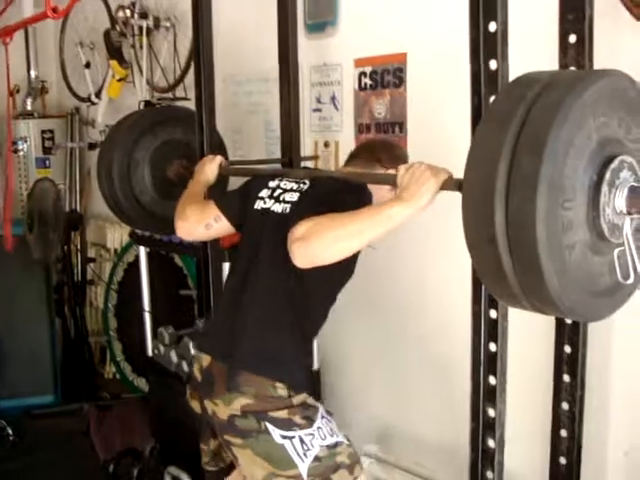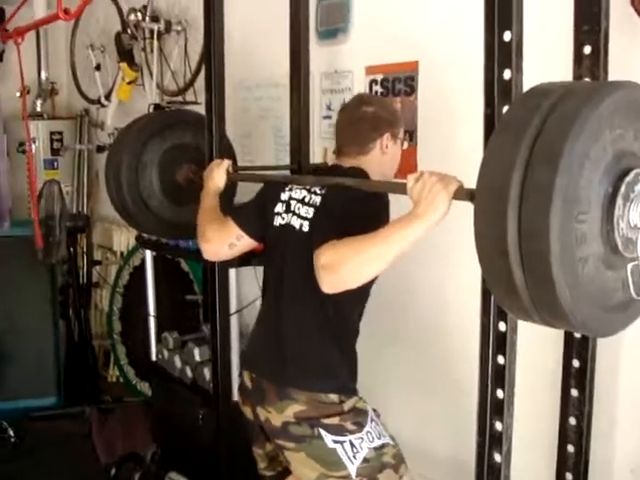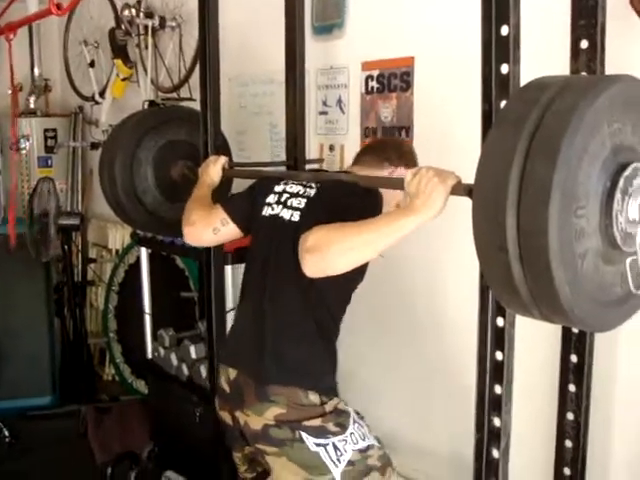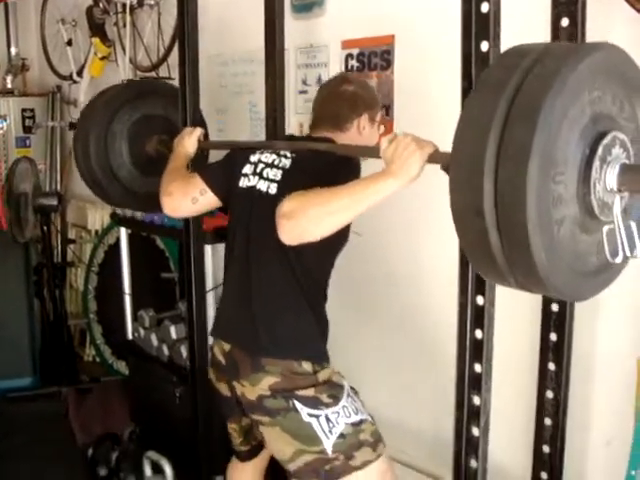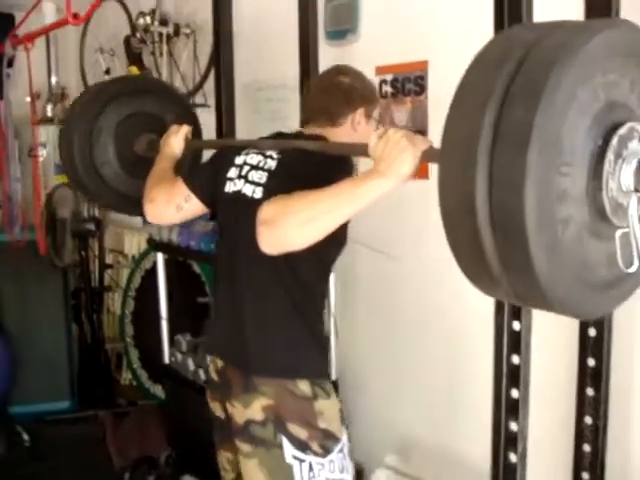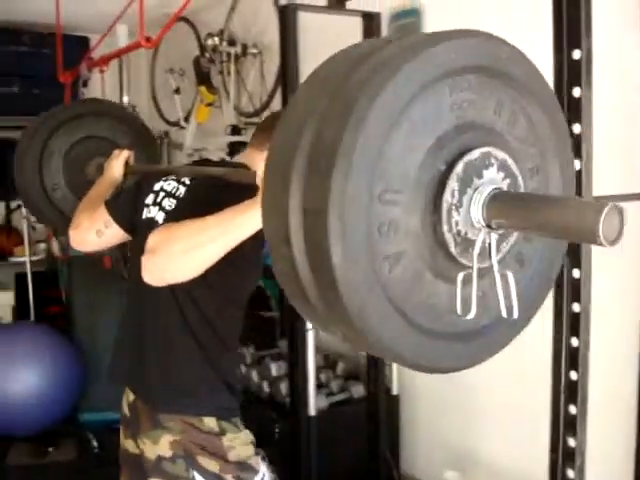
dt=0.7s
person 1, frame 1
left shoulder: (273, 183)
right shoulder: (351, 194)
left elbow: (189, 223)
right elbow: (306, 245)
left wrist: (201, 179)
right wrist: (405, 203)
left hip: (210, 373)
right hip: (263, 390)
person 1, frame 2
left shoulder: (287, 189)
right shoulder: (363, 196)
left elbow: (214, 244)
right elbow: (332, 270)
left wrist: (211, 188)
right wrist: (422, 216)
left hip: (259, 380)
right hip: (312, 397)
person 1, frame 3
left shoulder: (281, 185)
right shoulder: (361, 197)
left elbow: (197, 229)
right elbow: (317, 254)
left wrist: (207, 182)
right wrist: (415, 211)
left hip: (235, 381)
right hip: (289, 397)
person 1, frame 4
left shoulder: (254, 156)
right shoulder: (335, 165)
left elbow: (175, 199)
right elbow: (294, 221)
left wrist: (182, 152)
right wrist: (392, 176)
left hip: (228, 351)
right hip: (282, 366)
person 1, frame 5
left shoulder: (240, 155)
right shoulder: (328, 166)
left elbow: (159, 206)
right elbow: (276, 230)
left wrist: (169, 153)
right wrist: (383, 175)
left hip: (226, 367)
right hip: (281, 382)
person 1, frame 6
left shoulder: (169, 180)
right shoulder: (239, 198)
left elbow: (83, 233)
right elbow: (161, 263)
left wrist: (110, 177)
right wrist: (263, 207)
left hip: (141, 403)
right hip: (190, 420)
